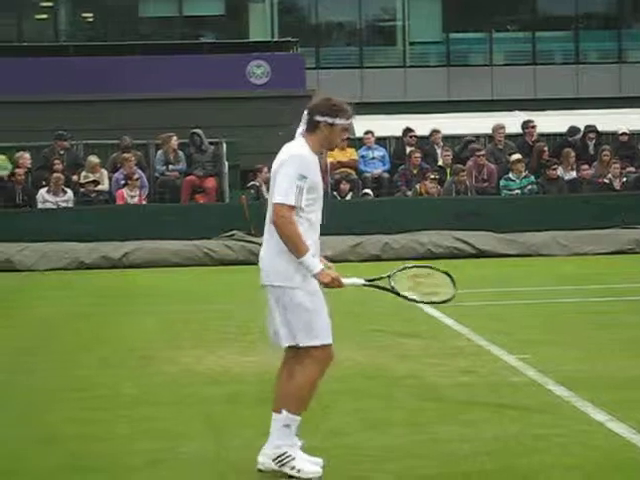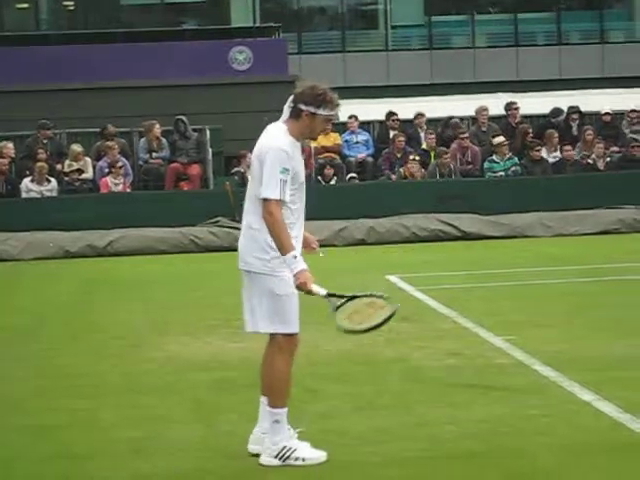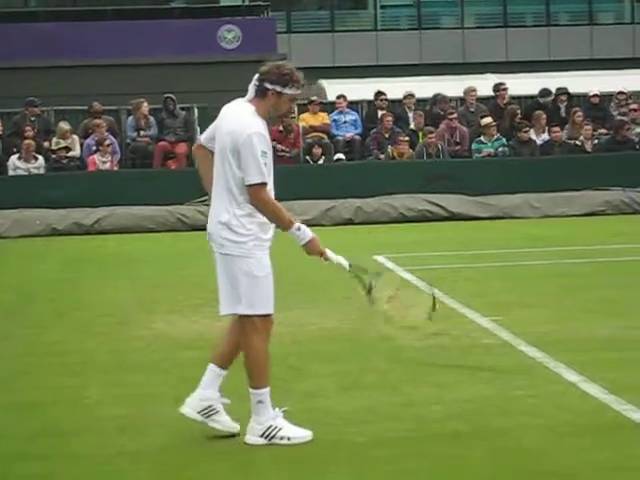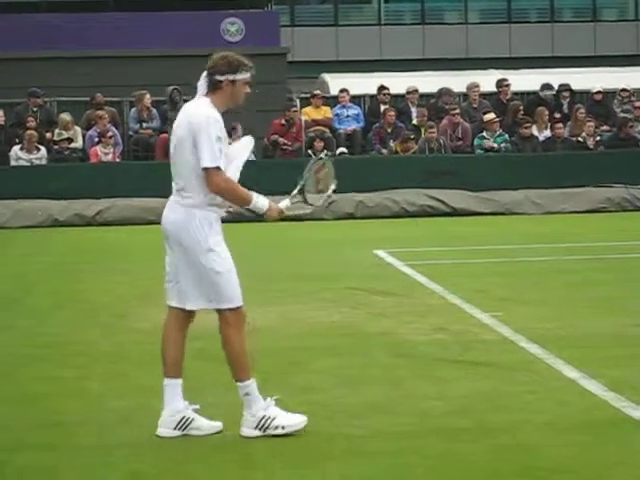
dt=0.4s
person 1, frame 1
left shoulder: (306, 156)
right shoulder: (298, 157)
right elbow: (280, 217)
left wrist: (315, 262)
right wrist: (316, 266)
left hip: (292, 270)
right hip: (292, 273)
left knee: (298, 353)
right knee: (319, 354)
left ankle: (278, 444)
right ankle: (280, 444)
person 1, frame 2
left shoulder: (281, 134)
right shoulder: (280, 148)
right elbow: (271, 212)
left wrist: (298, 234)
right wrist: (297, 265)
left hip: (267, 253)
right hip: (270, 257)
left knee: (278, 341)
right knee: (284, 341)
left ankle: (266, 431)
right ankle: (278, 441)
person 1, frame 3
left shoulder: (234, 110)
right shoulder: (252, 130)
left elbow: (200, 148)
right elbow: (259, 197)
left wrist: (217, 192)
right wrist: (302, 234)
left hip: (231, 228)
right hip: (243, 235)
left knee: (245, 319)
right knee: (258, 323)
left ankle: (206, 398)
right ankle: (264, 421)
person 1, frame 4
left shoulder: (191, 110)
right shoulder: (207, 118)
right elbow: (217, 183)
right wrist: (262, 204)
left hip: (181, 217)
right hip: (196, 223)
left knee: (179, 313)
right knee: (232, 315)
left ankle: (174, 411)
right ankle: (257, 411)
